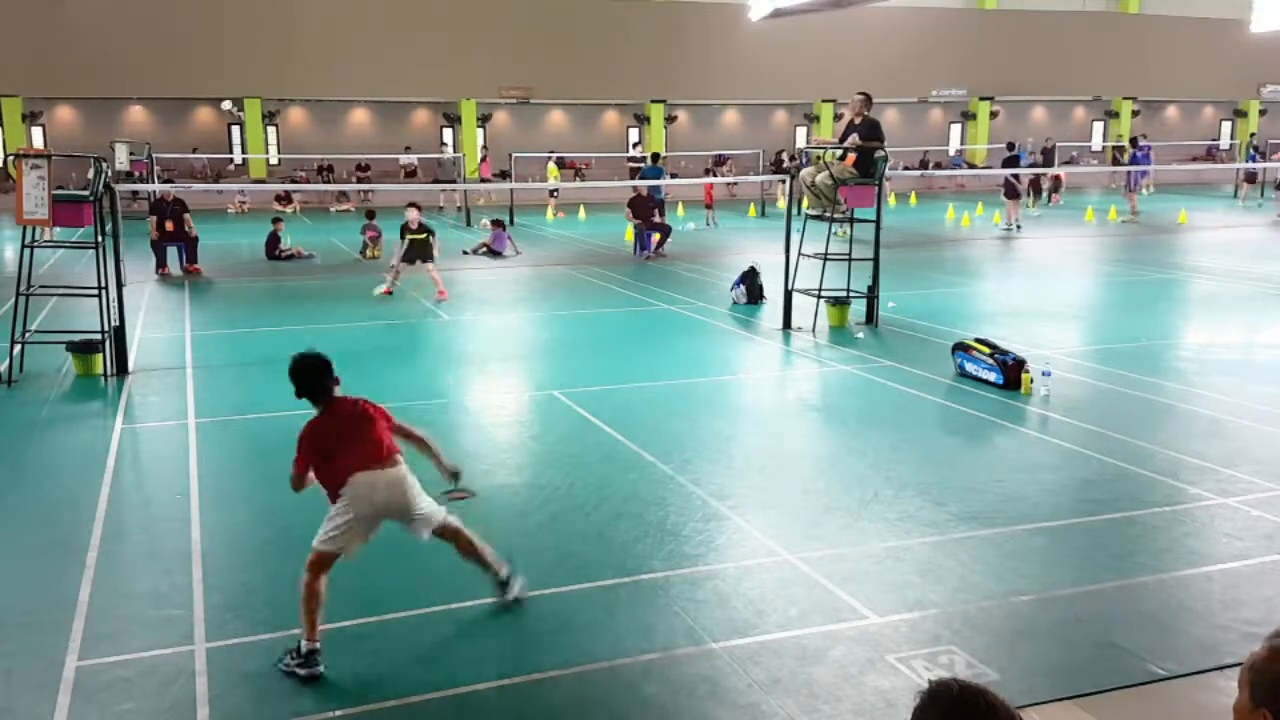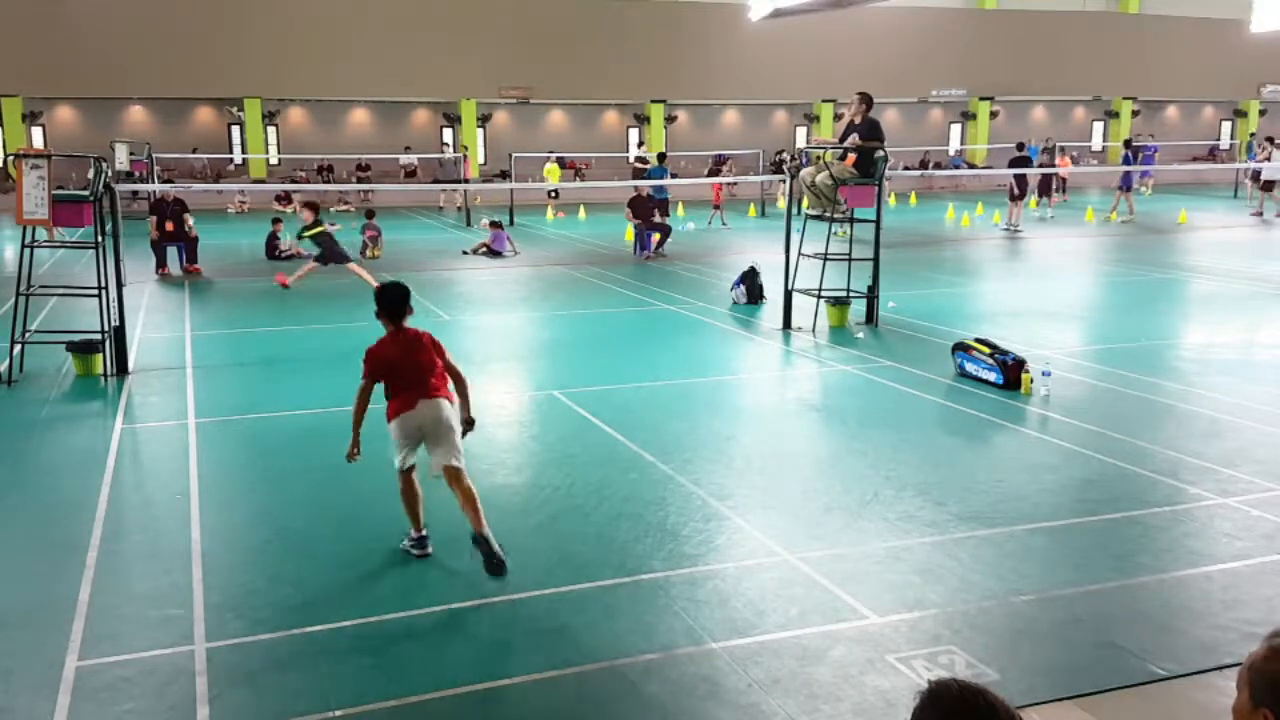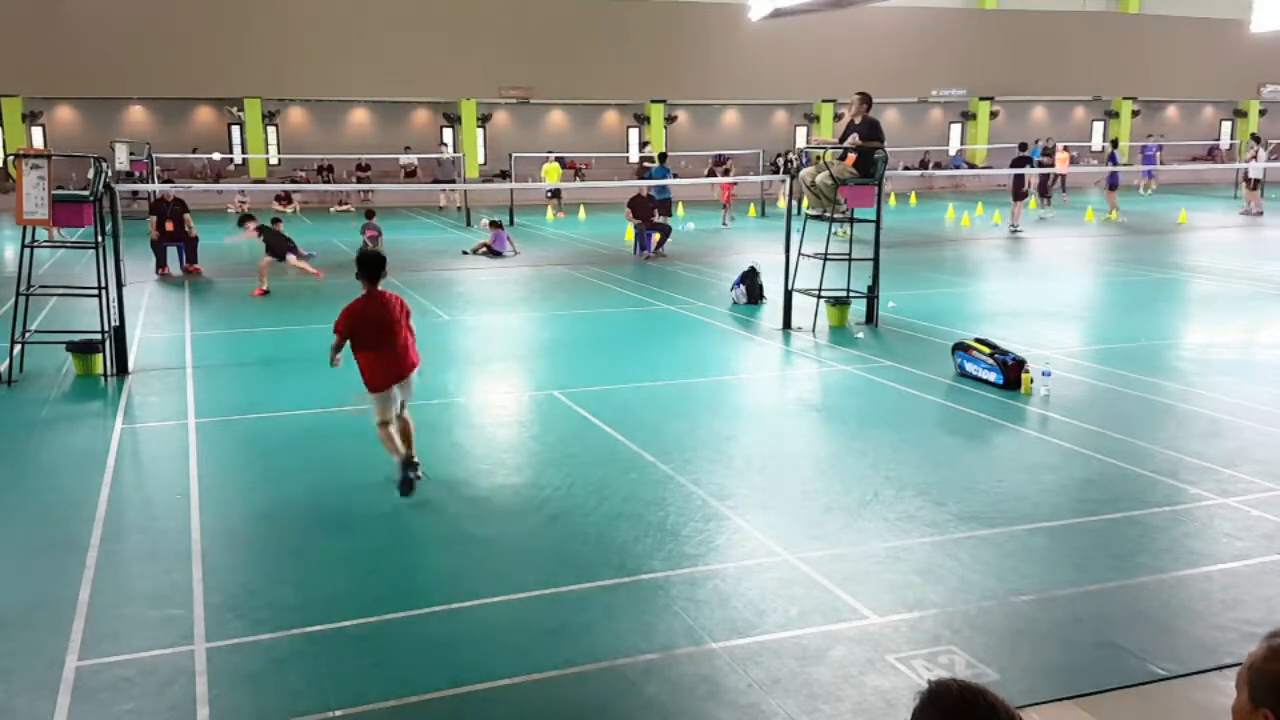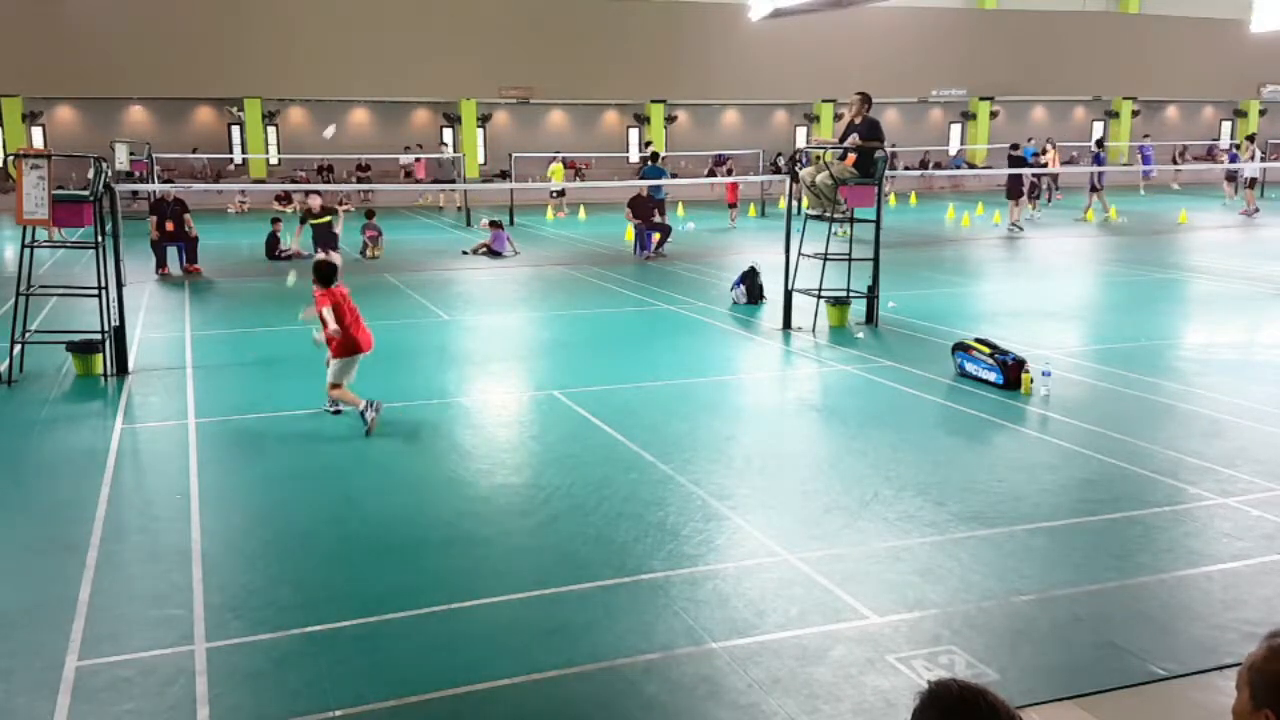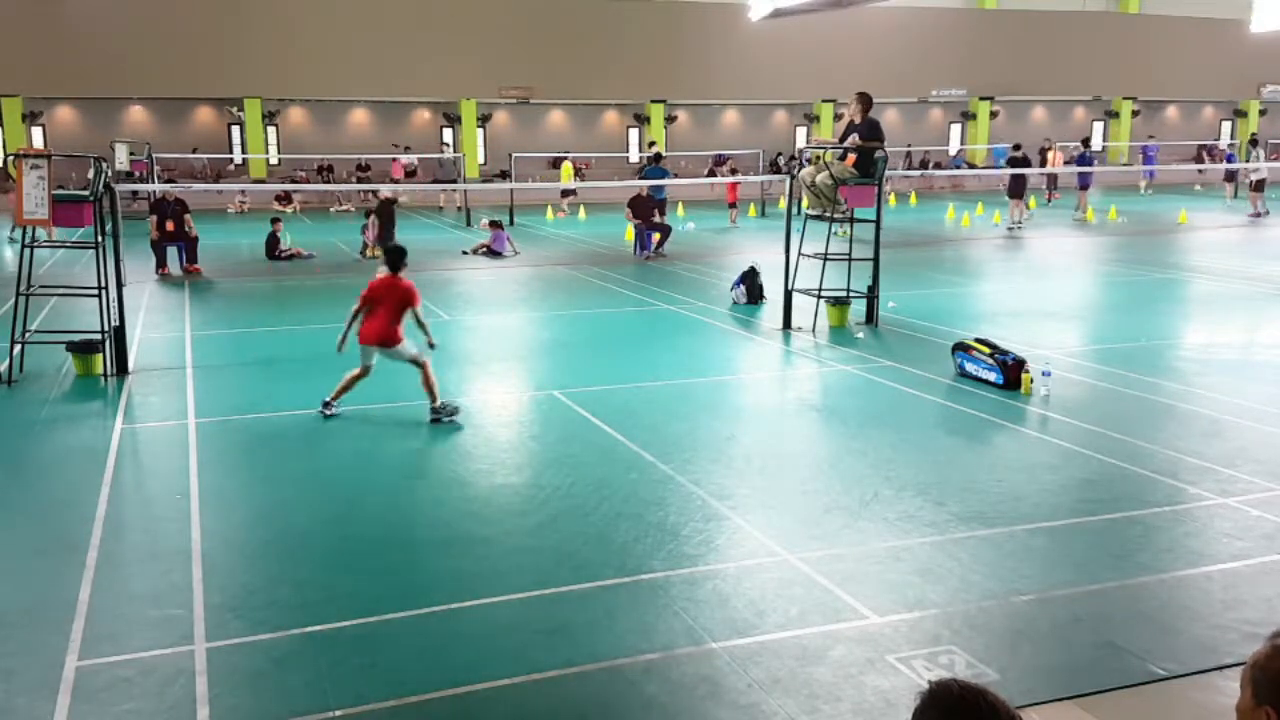
dt=0.5s
person 1, frame 1
left shoulder: (311, 432)
right shoulder: (367, 410)
left elbow: (297, 483)
right elbow: (413, 436)
left wrist: (314, 477)
right wrist: (444, 463)
left hip: (357, 492)
right hip: (399, 482)
left knee: (316, 568)
right knee: (451, 530)
left ankle: (309, 651)
right ankle: (503, 580)
person 1, frame 2
left shoulder: (376, 353)
right shoulder: (427, 340)
left elbow: (363, 396)
right elbow: (458, 376)
left wrist: (355, 437)
right wrist: (466, 413)
left hip: (403, 417)
right hip: (439, 407)
left knee: (406, 473)
right knee: (457, 479)
left ankle: (419, 537)
right ankle: (483, 536)
person 1, frame 3
left shoulder: (354, 310)
right shoulder: (397, 301)
left elbow: (338, 346)
left wrist: (333, 357)
left hip: (380, 375)
right hip: (407, 366)
left knee: (384, 425)
right knee: (400, 413)
left ankle: (402, 459)
right ankle: (412, 462)
person 1, frame 4
left shoulder: (321, 297)
right shoulder: (341, 291)
left elbow: (326, 311)
left wrist: (331, 326)
left hip: (347, 346)
right hip: (364, 341)
left knee: (334, 391)
left ankle: (366, 406)
right ankle: (334, 403)
person 1, frame 5
left shoulder: (374, 285)
right shoulder: (408, 288)
left elbow: (356, 311)
right elbow: (418, 316)
left wrist: (344, 335)
right wrist: (429, 338)
left hip: (366, 337)
right hip: (390, 338)
left knee: (362, 371)
right knee: (424, 364)
left ankle: (330, 403)
right ankle: (437, 408)
